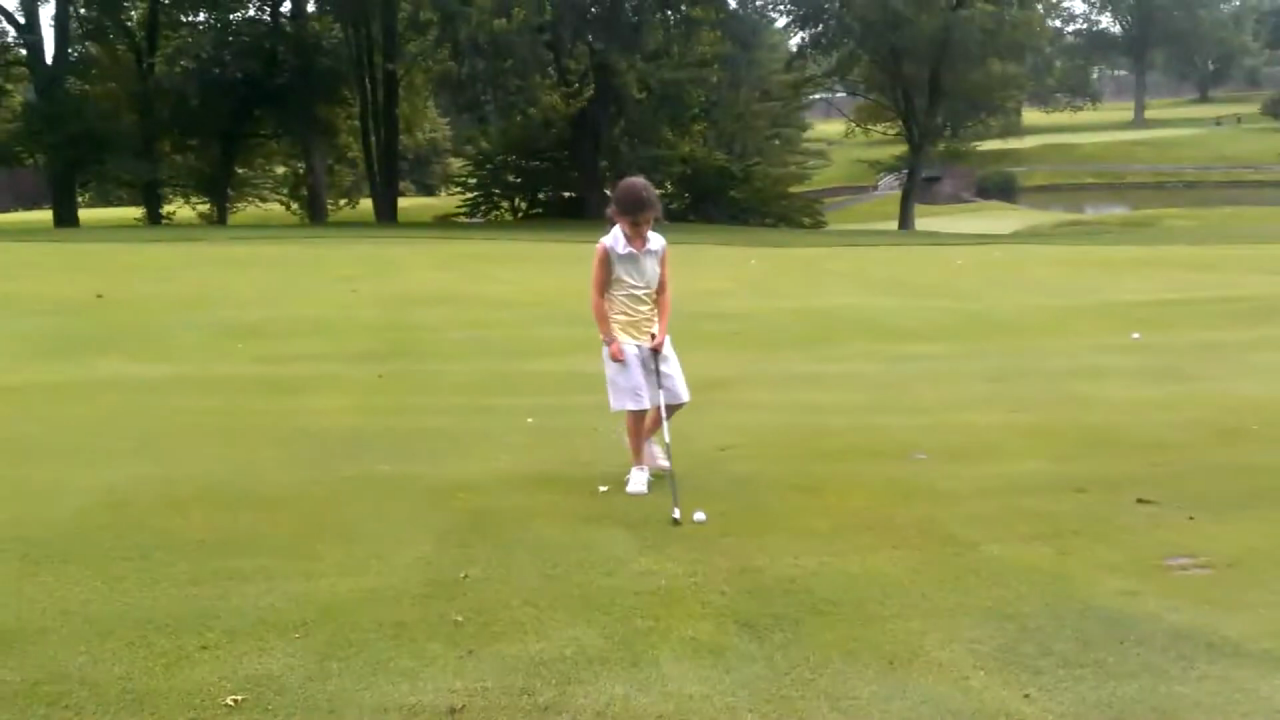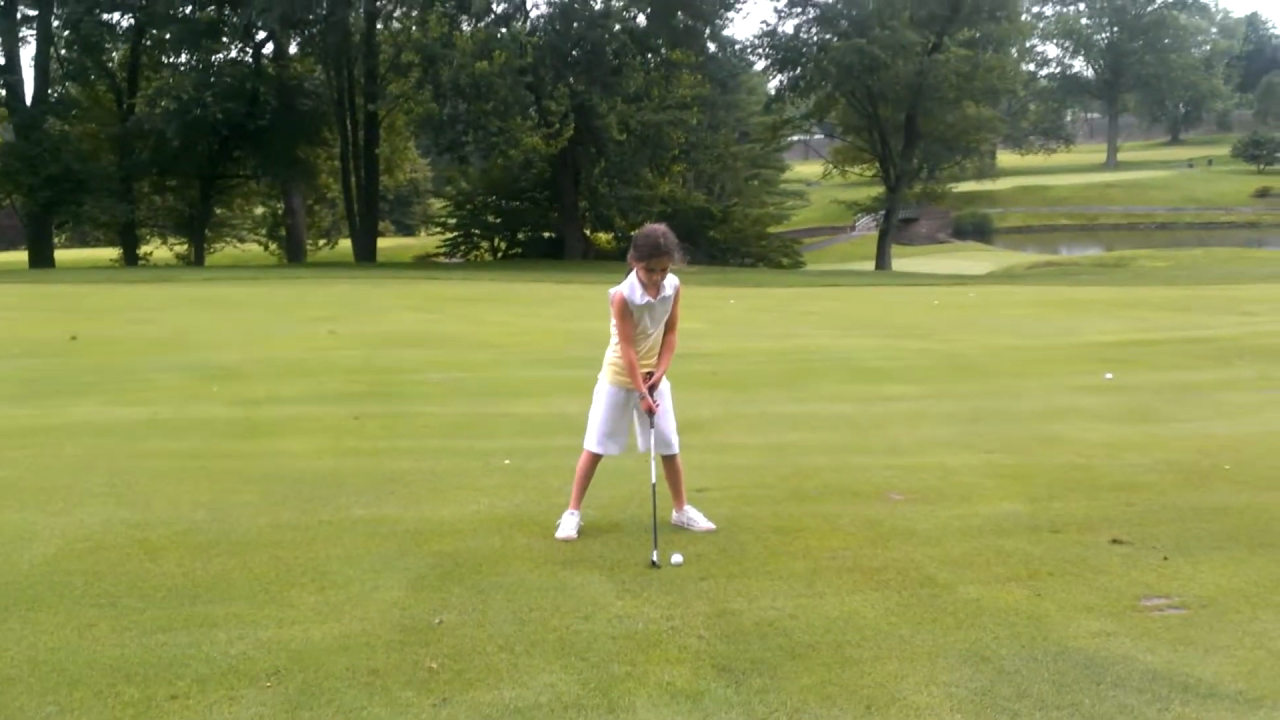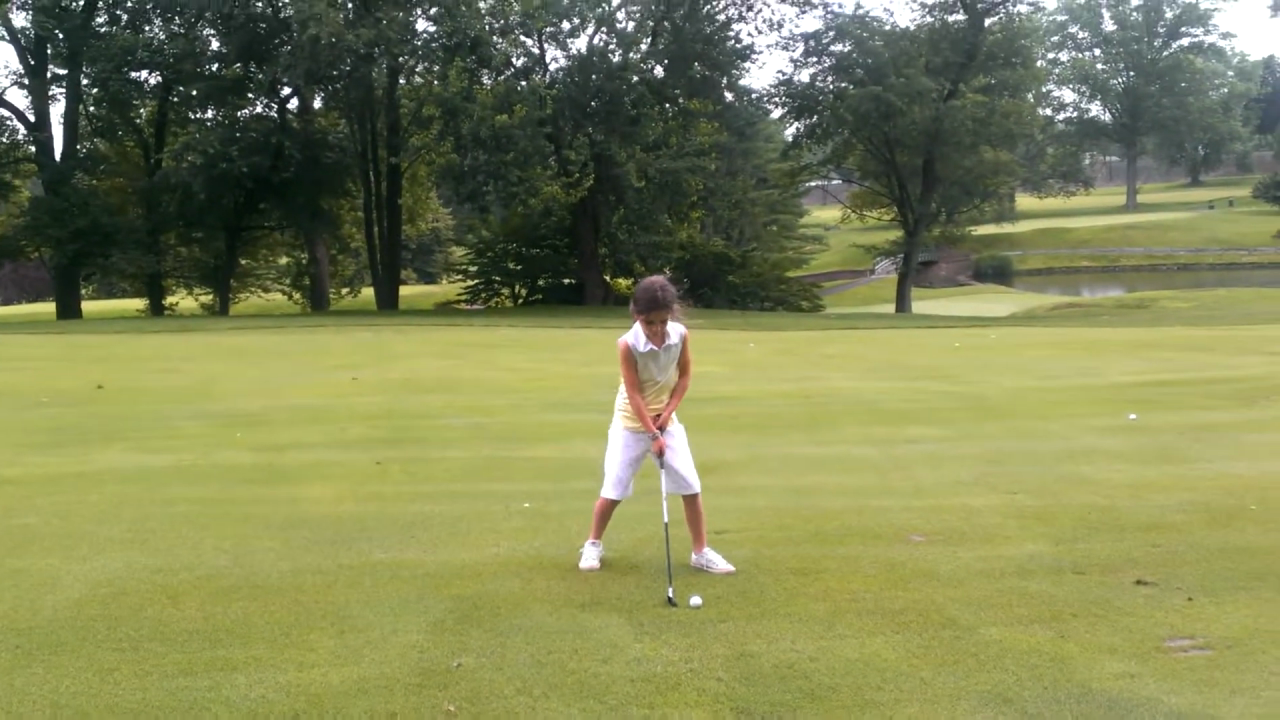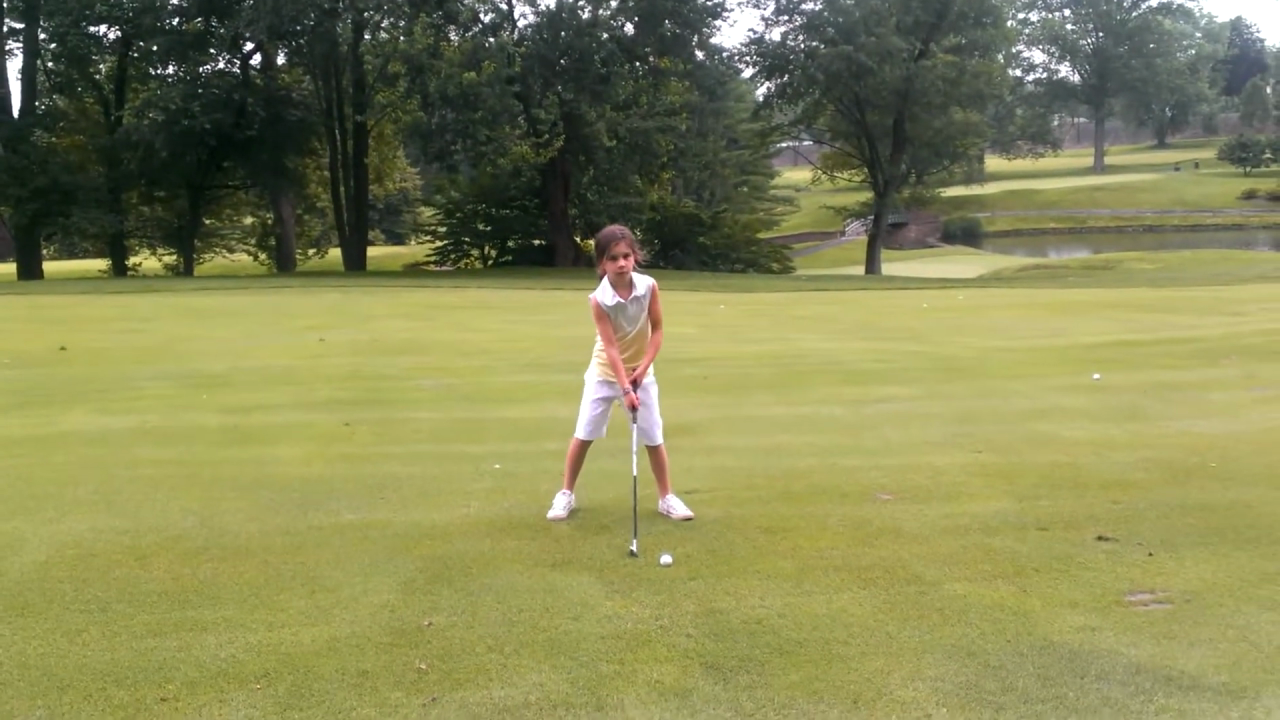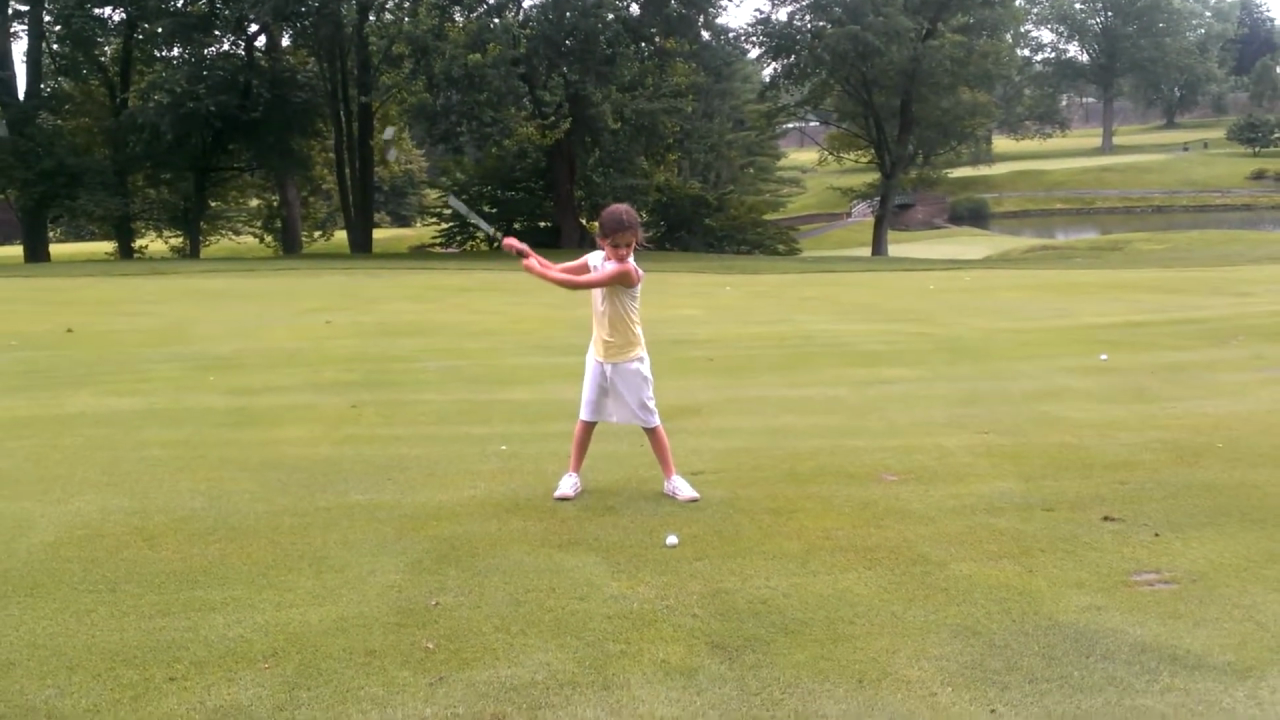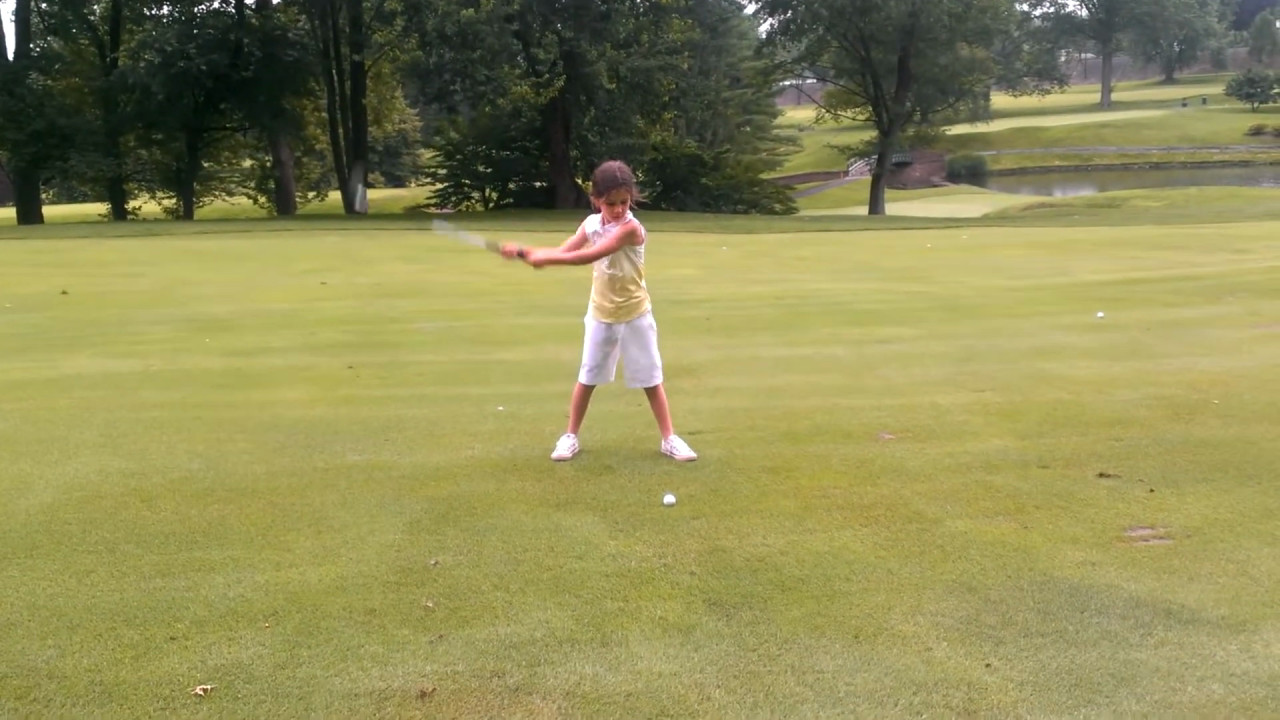
dt=0.7s
person 1, frame 1
left shoulder: (659, 244)
right shoulder: (607, 248)
left elbow: (663, 291)
right elbow: (598, 296)
left wrist: (662, 331)
right wrist: (611, 339)
left hip: (651, 333)
right hip: (620, 336)
left knee: (674, 396)
right knee: (635, 403)
left ankle: (647, 439)
right ankle: (638, 466)
person 1, frame 2
left shoulder: (673, 288)
right shoulder: (622, 295)
left elbow: (670, 333)
right elbow: (627, 347)
left wrist: (659, 373)
right wrist: (641, 392)
left hip: (654, 377)
right hip: (617, 378)
left knee: (669, 447)
right knee: (595, 446)
left ankle: (681, 510)
right ankle: (572, 512)
person 1, frame 3
left shoulder: (679, 336)
right shoulder: (627, 344)
left elbow: (684, 376)
right elbow: (633, 394)
left wrist: (666, 413)
right wrist: (651, 433)
left hip: (666, 422)
right hip: (630, 424)
left knee: (690, 488)
right knee: (613, 493)
left ankle: (701, 552)
right ankle: (593, 544)
person 1, frame 4
left shoulder: (649, 286)
right shoulder: (598, 299)
left elbow: (657, 330)
right elbow: (611, 346)
left wrist: (643, 368)
right wrist: (624, 388)
left hip: (640, 373)
right hip: (603, 373)
left knee: (654, 438)
right knee: (583, 435)
left ankle: (666, 498)
right ankle: (566, 493)
person 1, frame 5
left shoulder: (627, 271)
right shoulder: (595, 259)
left elbow: (576, 283)
right elbow: (558, 270)
left wrist: (536, 269)
right wrist: (529, 253)
left hip: (628, 357)
right hip: (599, 354)
left knee: (649, 419)
right knee: (587, 416)
left ankle: (671, 478)
right ankle: (572, 475)
person 1, frame 6
left shoulder: (631, 228)
right shoulder: (591, 224)
left elbow: (593, 254)
right elbow: (561, 251)
left wrist: (546, 258)
right wrist: (528, 251)
left hip: (634, 316)
right hip: (600, 315)
left knee: (651, 378)
right knee: (587, 378)
left ankle: (669, 438)
right ankle: (571, 436)
